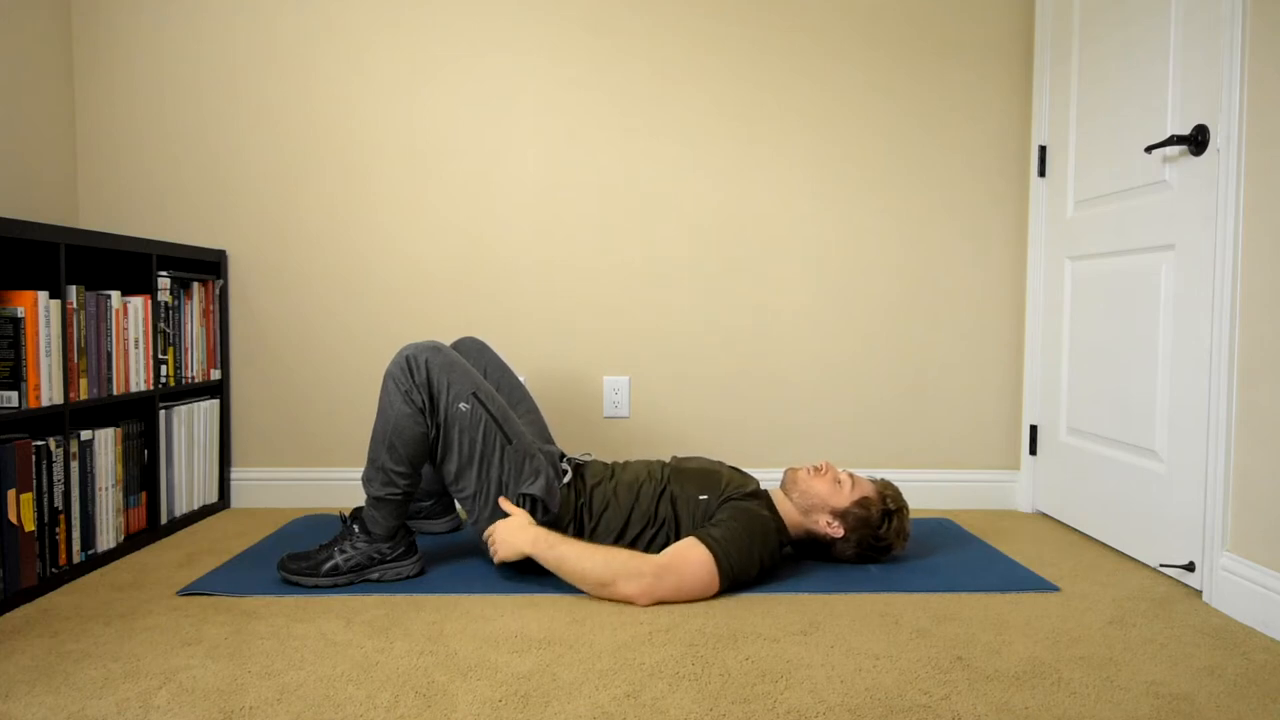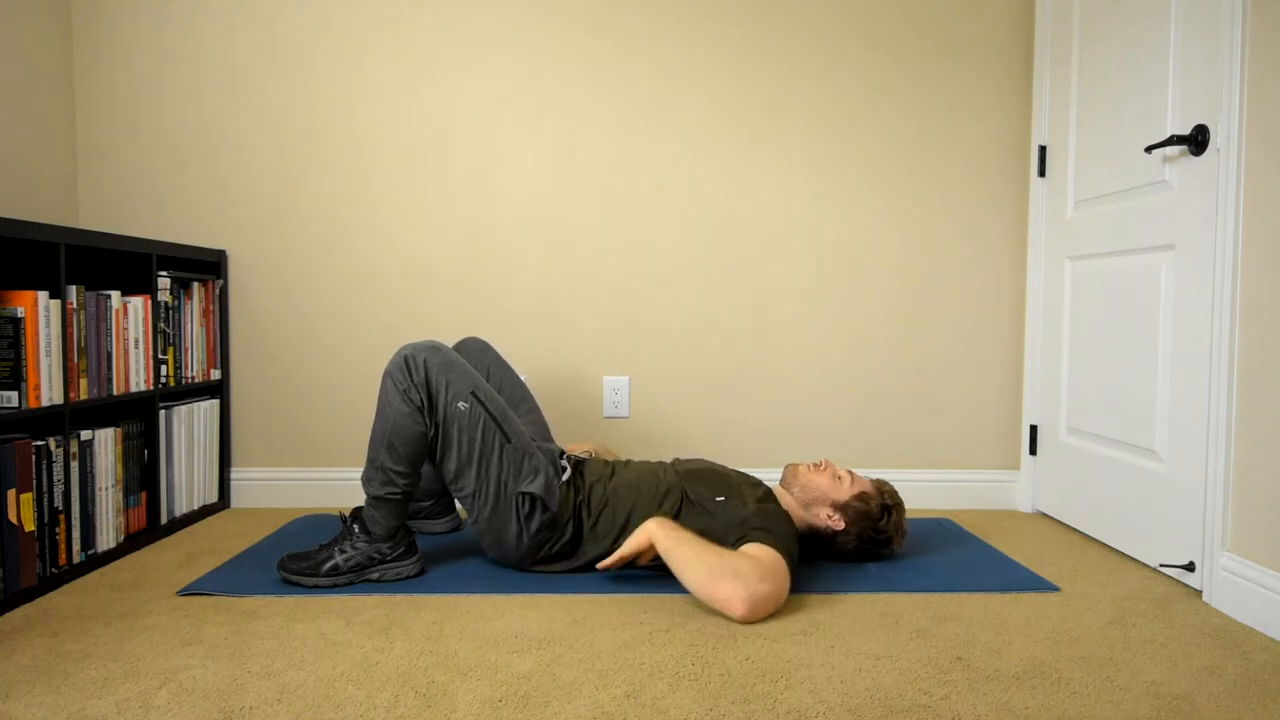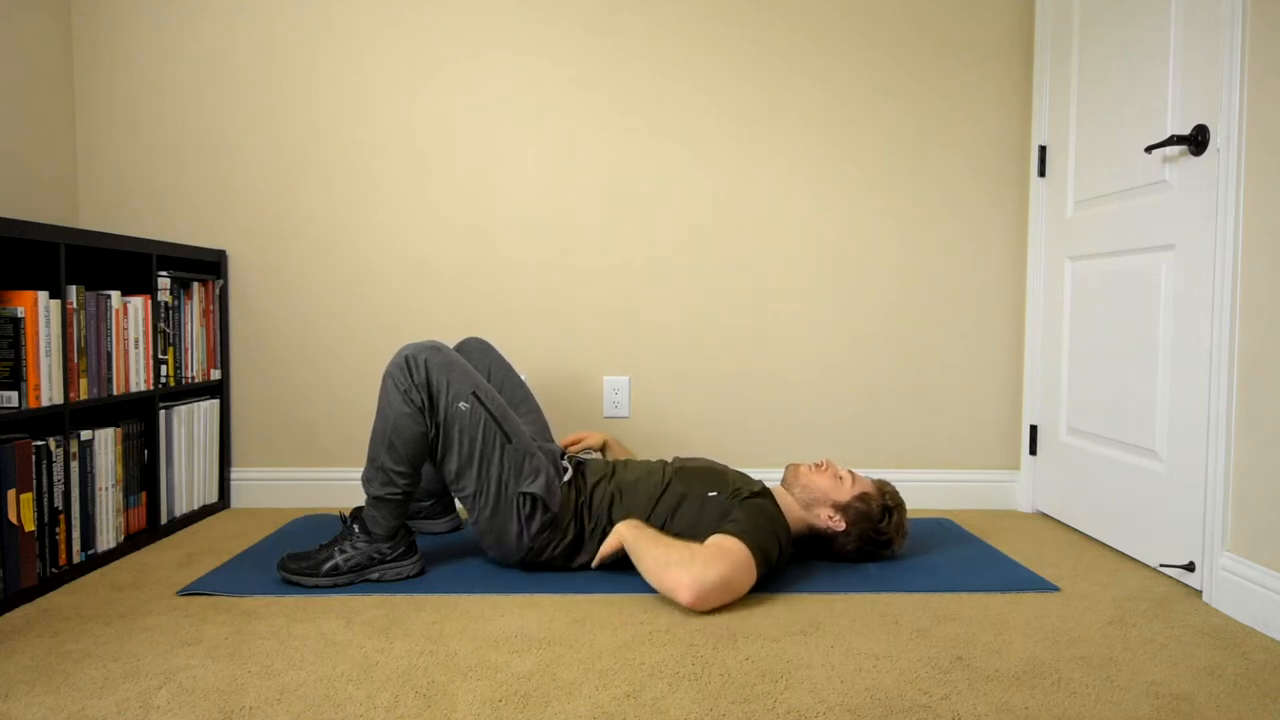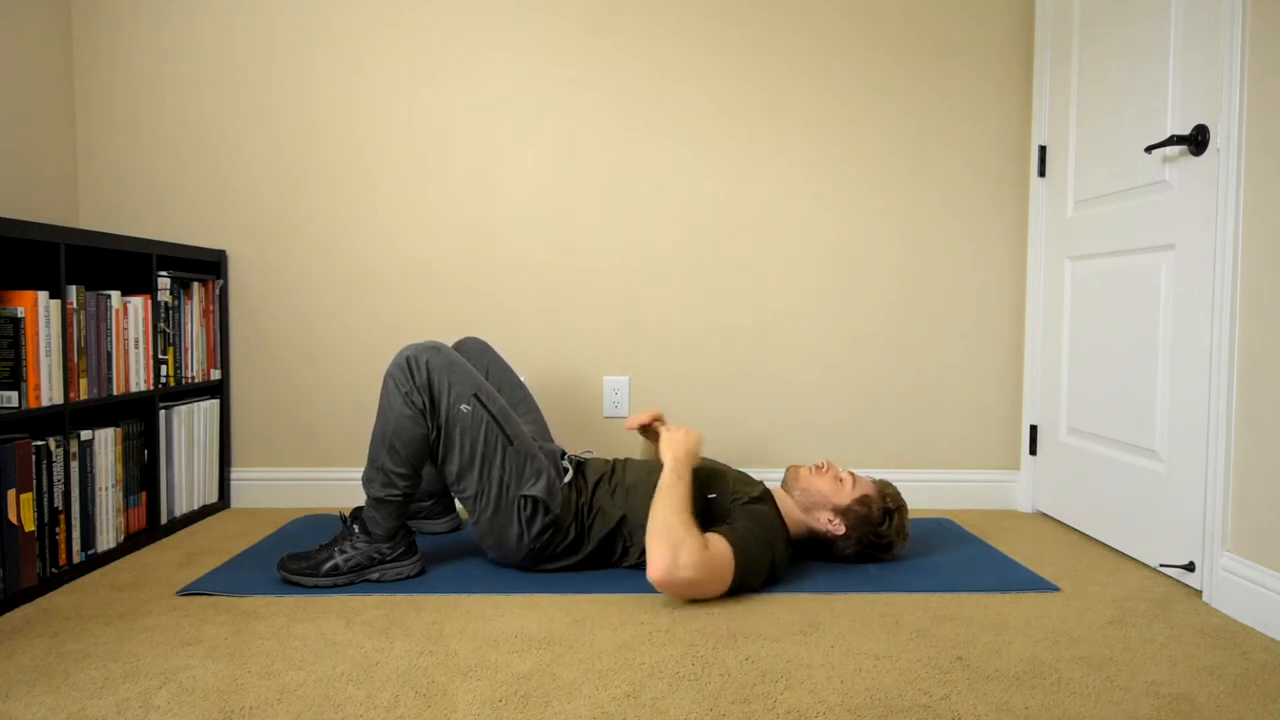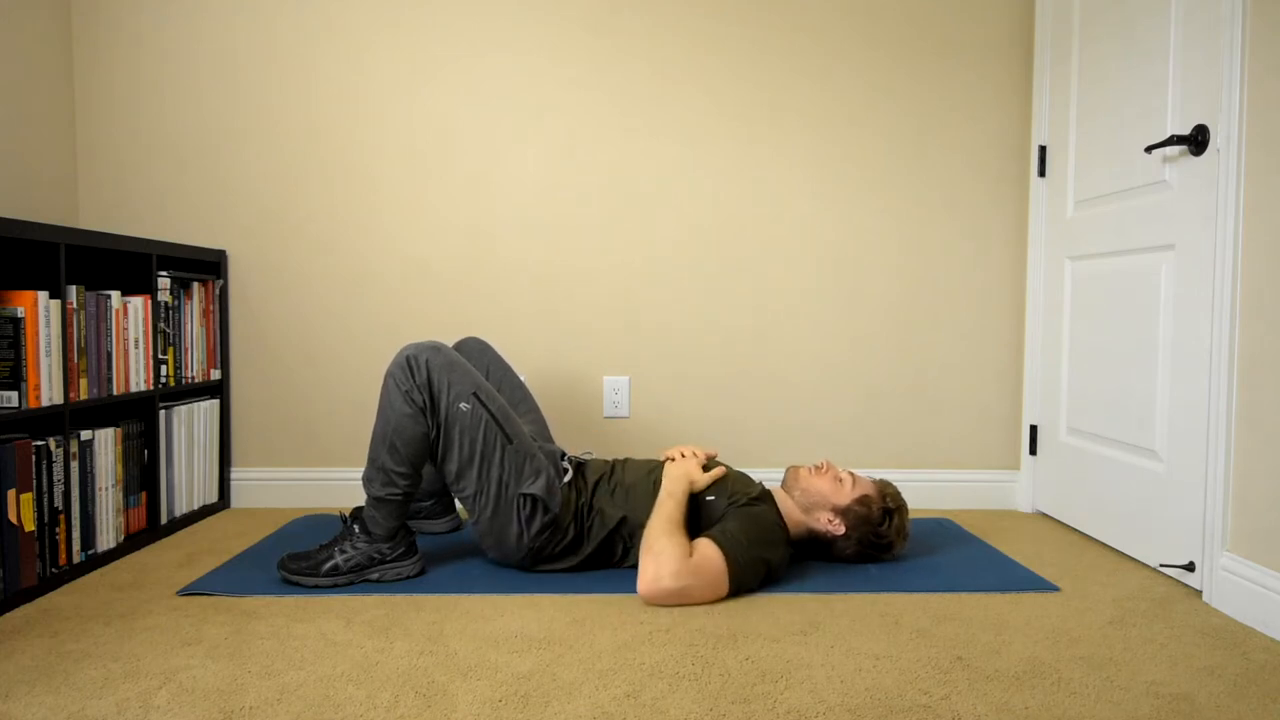
dt=0.5s
person 1, frame 1
left shoulder: (752, 534)
right shoulder: (752, 504)
left elbow: (645, 582)
left wrist: (534, 541)
left hip: (537, 505)
right hip: (565, 477)
left knee: (421, 365)
right knee: (466, 351)
left ankle: (379, 542)
right ankle: (427, 504)
person 1, frame 2
left shoulder: (772, 530)
right shoulder: (757, 503)
left elbow: (744, 596)
left wrist: (657, 531)
right wrist: (602, 455)
left hip: (536, 514)
right hip: (564, 479)
left knee: (419, 363)
right knee: (469, 352)
left ankle: (379, 541)
right ankle: (428, 503)
person 1, frame 3
left shoulder: (763, 531)
right shoulder: (756, 503)
left elbow: (698, 582)
left wrist: (628, 530)
right wrist: (608, 445)
left hip: (535, 515)
right hip: (565, 478)
left knee: (420, 364)
right knee: (472, 352)
left ankle: (378, 542)
right ankle: (428, 503)
person 1, frame 4
left shoulder: (763, 539)
right shoulder: (757, 504)
left elbow: (669, 568)
left wrist: (677, 460)
right wrist: (669, 443)
left hip: (535, 516)
right hip: (564, 478)
left knee: (422, 366)
right knee: (469, 351)
left ankle: (378, 543)
right ankle: (428, 505)
person 1, frame 5
left shoulder: (761, 540)
right shoulder: (759, 505)
left elbow: (660, 580)
left wrist: (677, 482)
right wrist: (687, 466)
left hip: (534, 516)
right hip: (565, 477)
left knee: (422, 364)
right knee: (470, 351)
left ankle: (379, 541)
right ankle: (428, 502)
